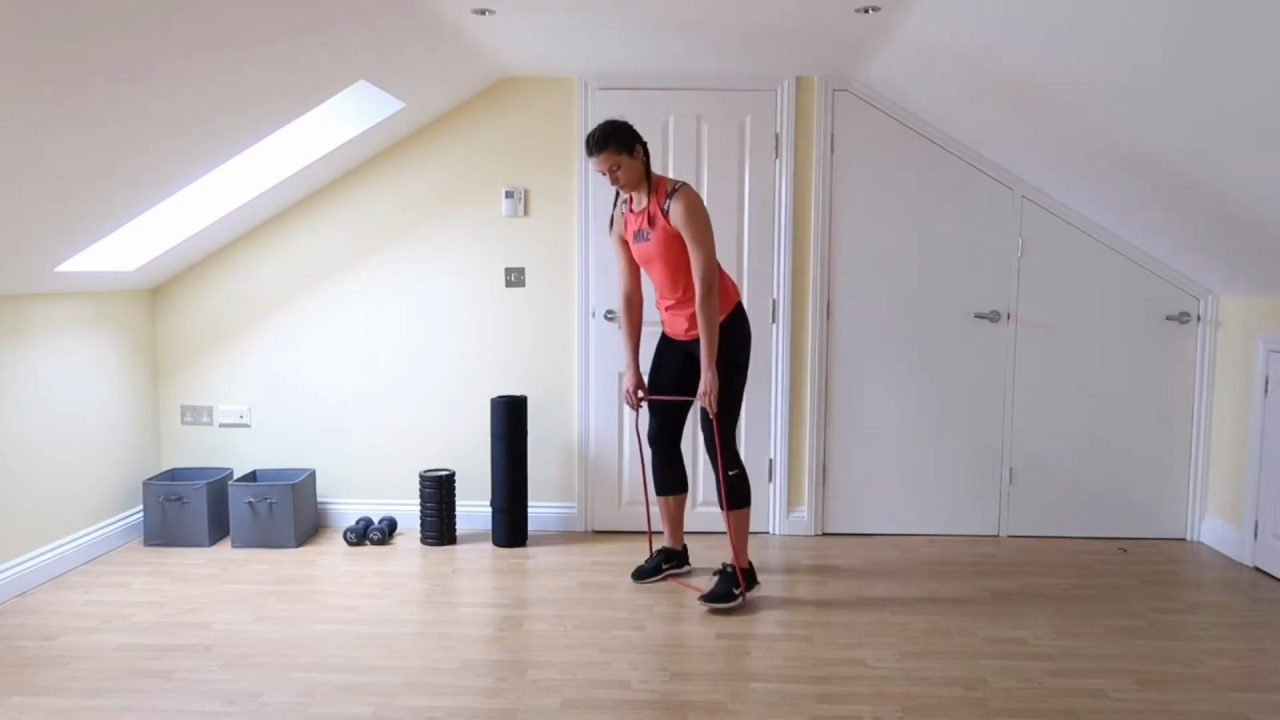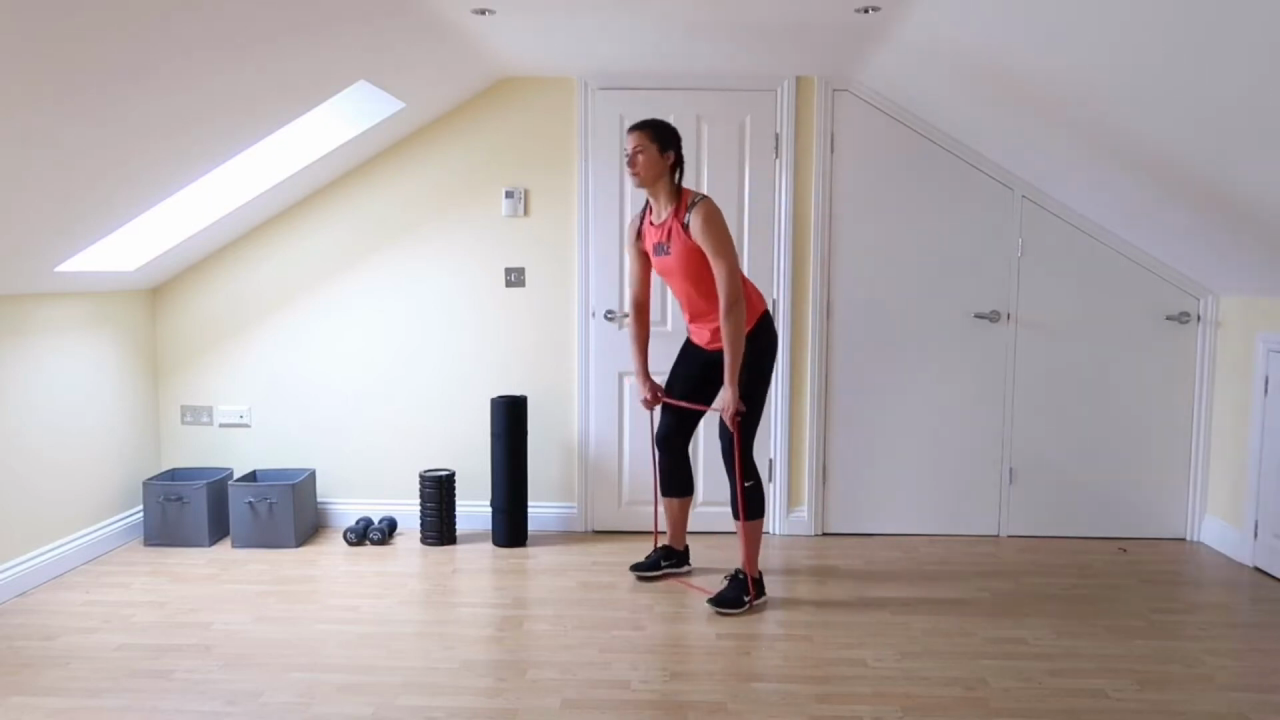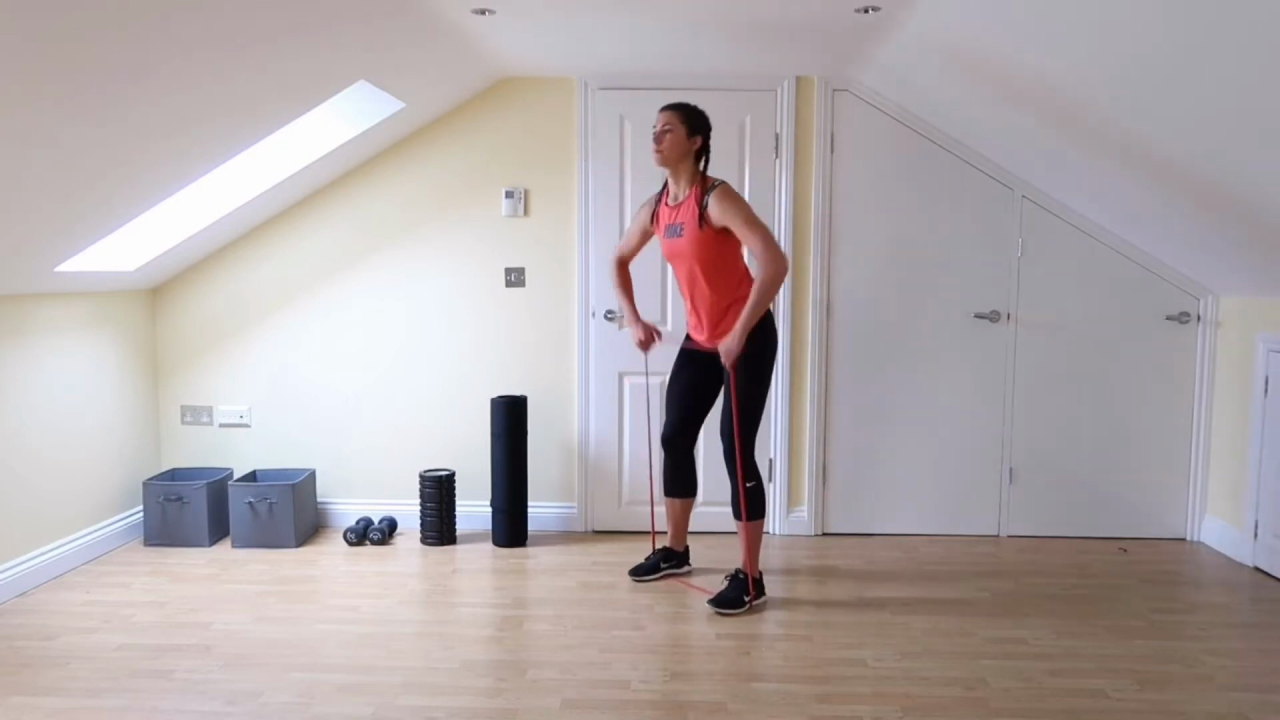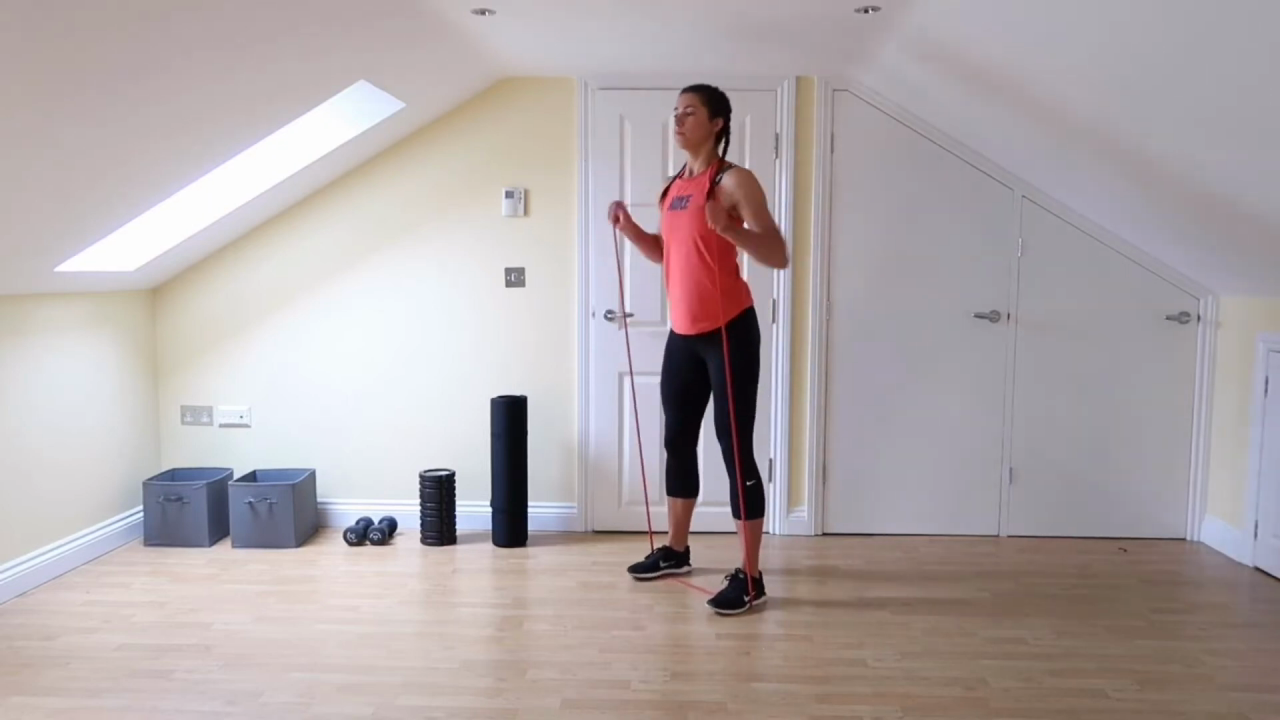
dt=0.3s
person 1, frame 1
left shoulder: (681, 201)
right shoulder: (620, 216)
left elbow: (707, 286)
right elbow: (631, 295)
left wrist: (709, 369)
right wrist: (632, 367)
left hip: (721, 328)
right hip: (675, 332)
left knee: (718, 442)
right knee: (661, 437)
left ankle: (741, 568)
right ankle: (673, 549)
person 1, frame 2
left shoulder: (700, 213)
right shoulder: (641, 225)
left elbow: (733, 299)
right elbow: (639, 304)
left wrist: (731, 386)
right wrist: (642, 375)
left hip: (749, 337)
right hip: (700, 341)
left knee: (734, 450)
right knee: (668, 437)
left ankle: (750, 577)
right ankle: (674, 549)
person 1, frame 3
left shoulder: (717, 198)
right shoulder: (655, 207)
left elbow: (776, 263)
right elbow: (619, 261)
left wrist: (740, 333)
right wrist: (634, 319)
left hip: (749, 337)
right hip: (699, 341)
left knee: (736, 451)
right knee: (675, 439)
left ankle: (750, 577)
right ankle: (675, 550)
person 1, frame 4
left shoulder: (734, 180)
right shoulder: (672, 186)
left elbow: (778, 256)
left wrist: (728, 226)
right wrist: (626, 226)
left hip: (729, 332)
right hip: (683, 335)
left knee: (734, 448)
right knee: (677, 440)
left ankle: (749, 577)
right ankle: (675, 550)
